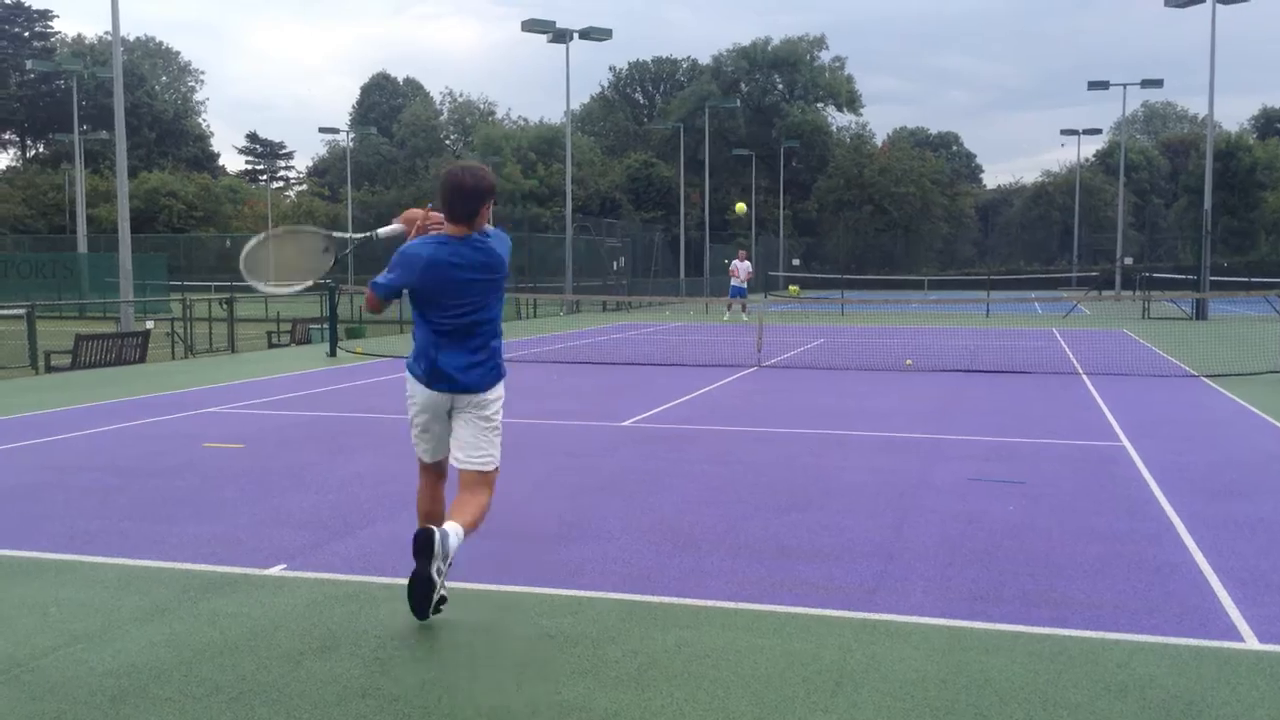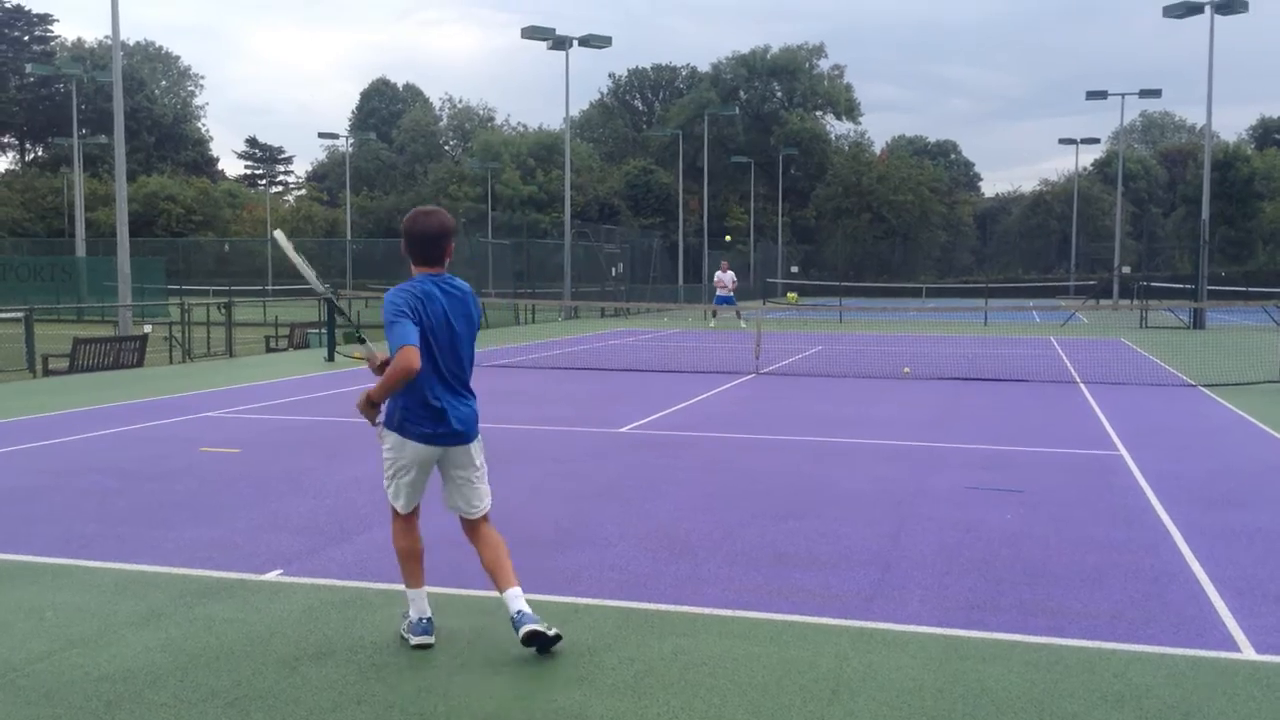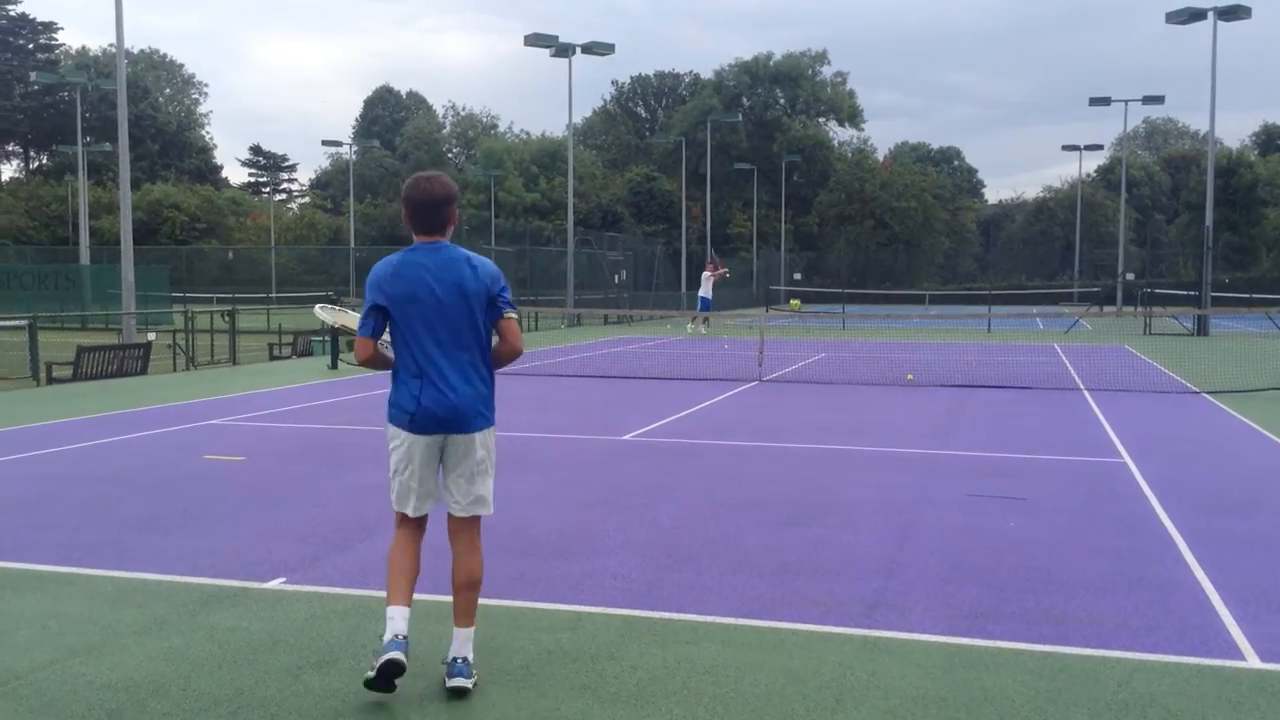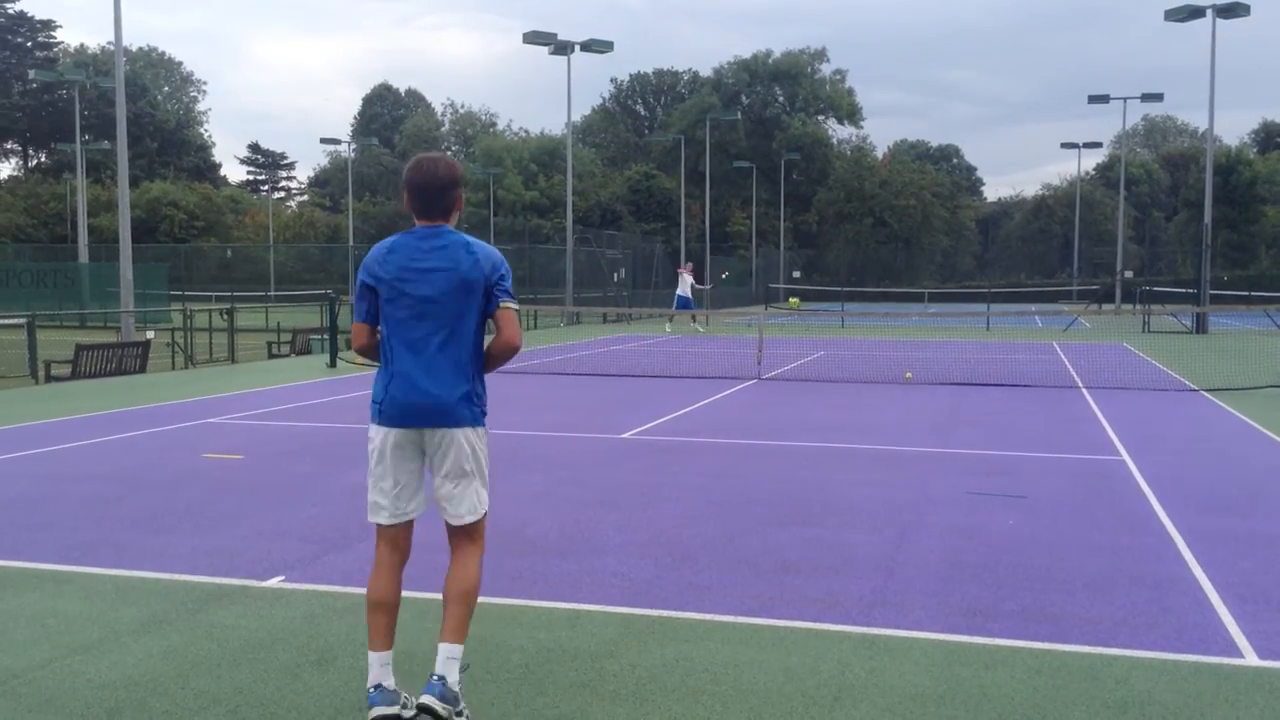
dt=0.4s
person 1, frame 1
left shoulder: (416, 256)
right shoulder: (499, 247)
left elbow: (373, 305)
right wrist: (430, 222)
left hip: (429, 381)
right hip: (481, 386)
left knee: (432, 475)
right knee: (477, 492)
left ankle: (430, 564)
right ankle: (441, 543)
person 1, frame 2
left shoulder: (400, 299)
right shoulder: (468, 297)
left elbow: (409, 364)
left wrist: (373, 396)
left hip: (411, 431)
right hip: (462, 429)
left knee: (405, 517)
right knee: (479, 525)
left ankle: (420, 616)
right ankle: (522, 614)
person 1, frame 3
left shoulder: (385, 274)
right shoulder: (484, 271)
left elbow: (365, 354)
right elbow: (513, 346)
left hip: (412, 418)
right hip: (471, 416)
left knee: (408, 529)
right knee: (466, 533)
left ankle: (395, 639)
right ankle: (460, 657)
person 1, frame 4
left shoulder: (380, 258)
right shoulder: (486, 259)
left elbow: (362, 342)
right elbow: (510, 341)
left hip: (394, 412)
right hip: (457, 414)
left knee: (390, 547)
right knee: (467, 543)
